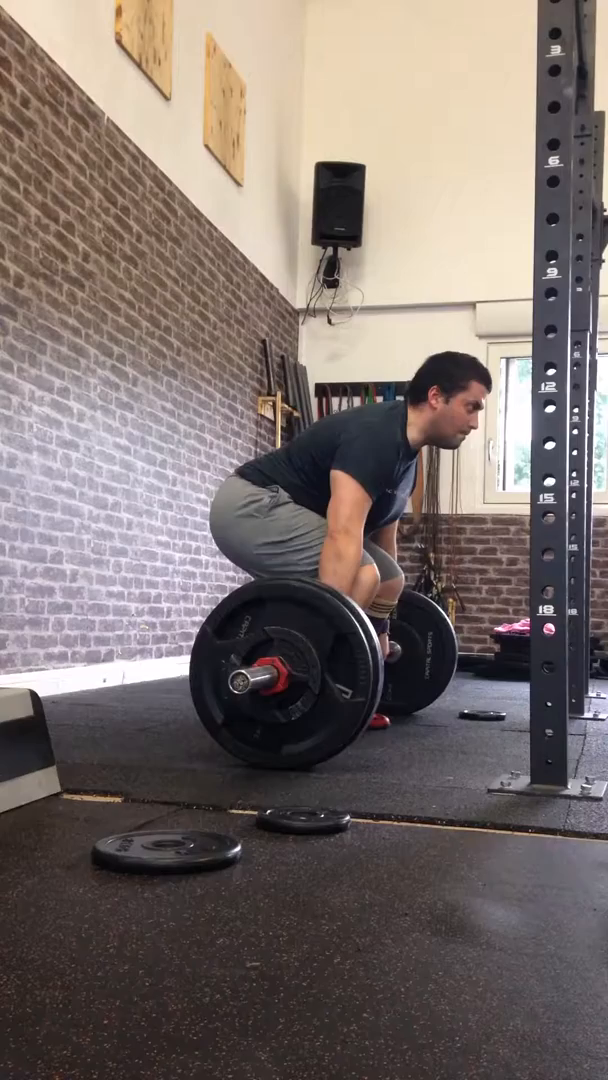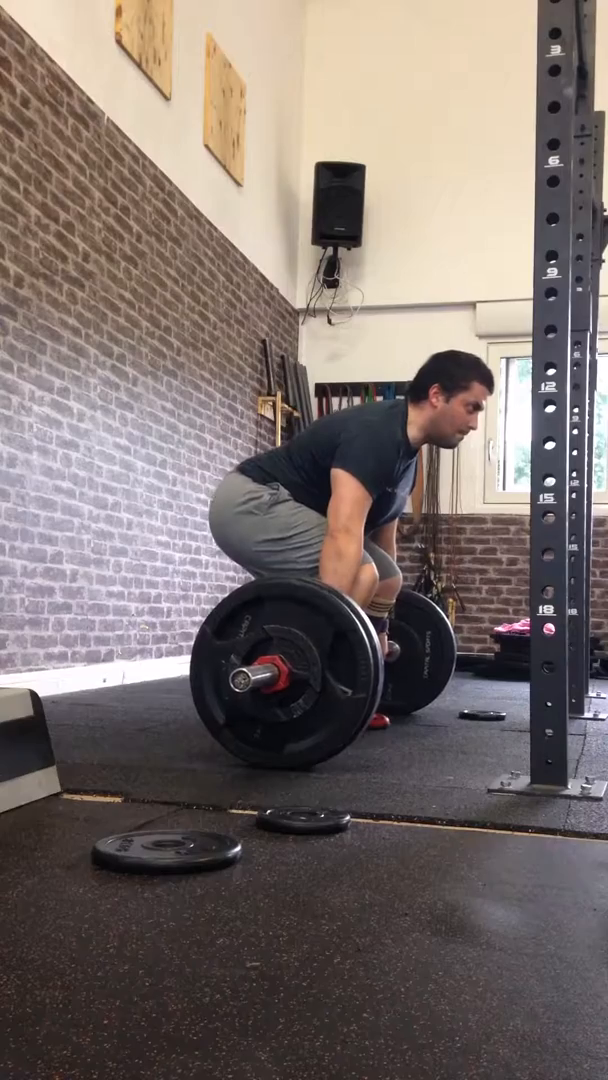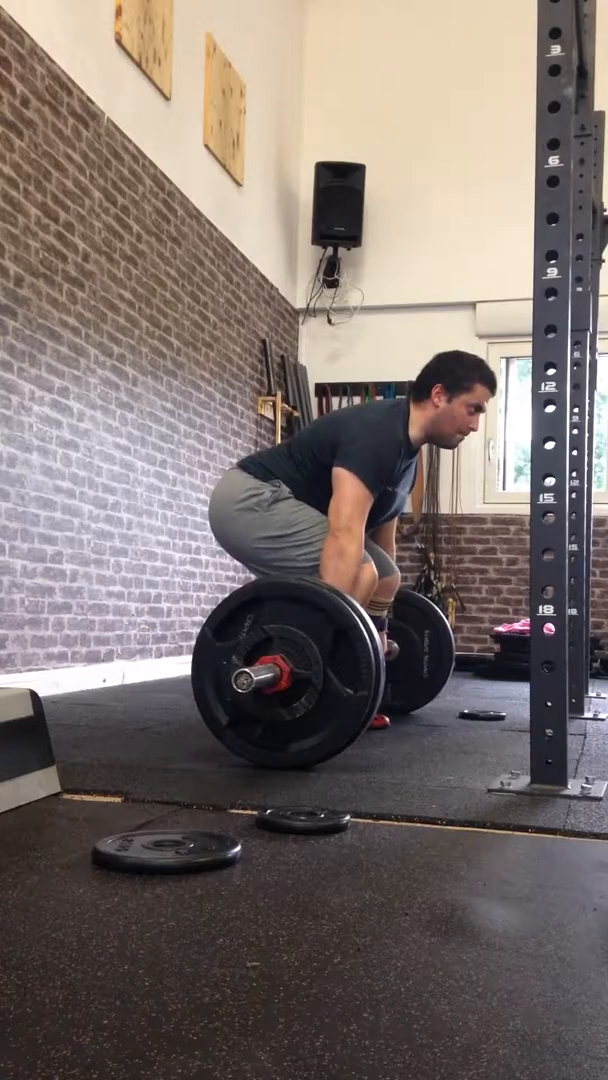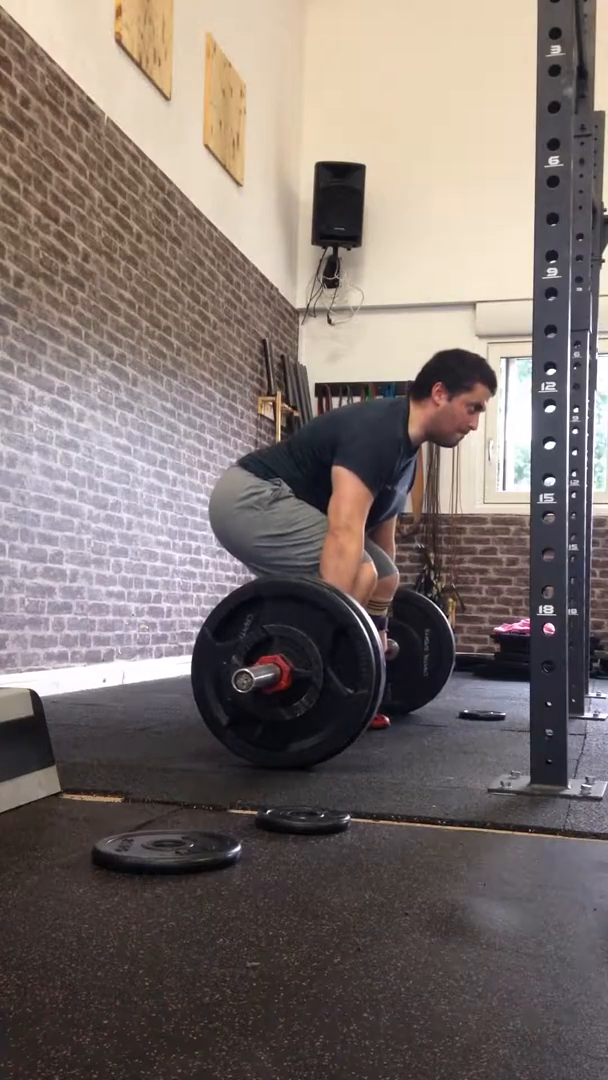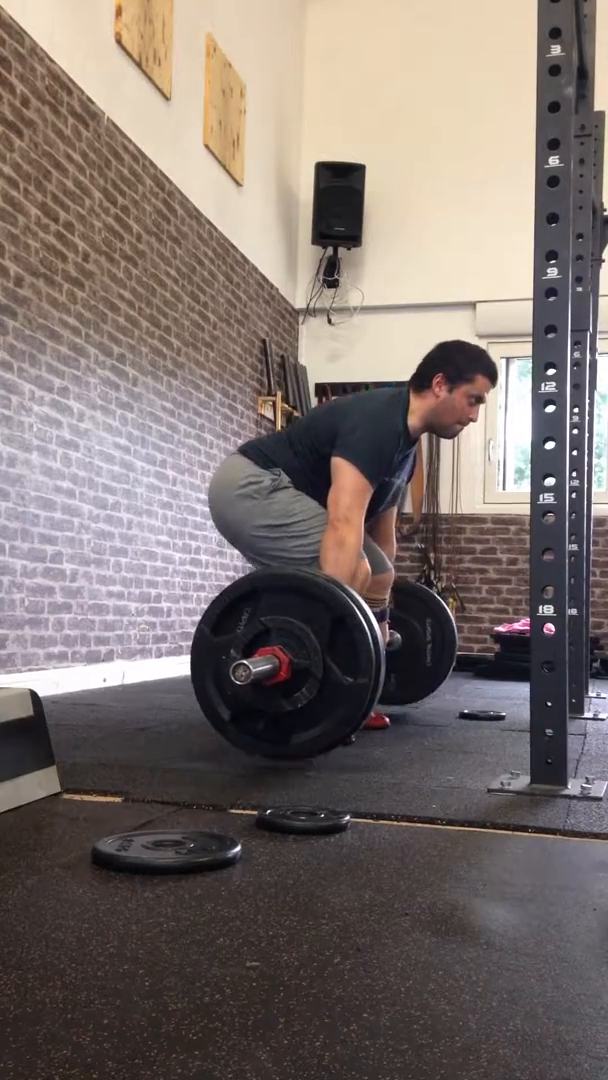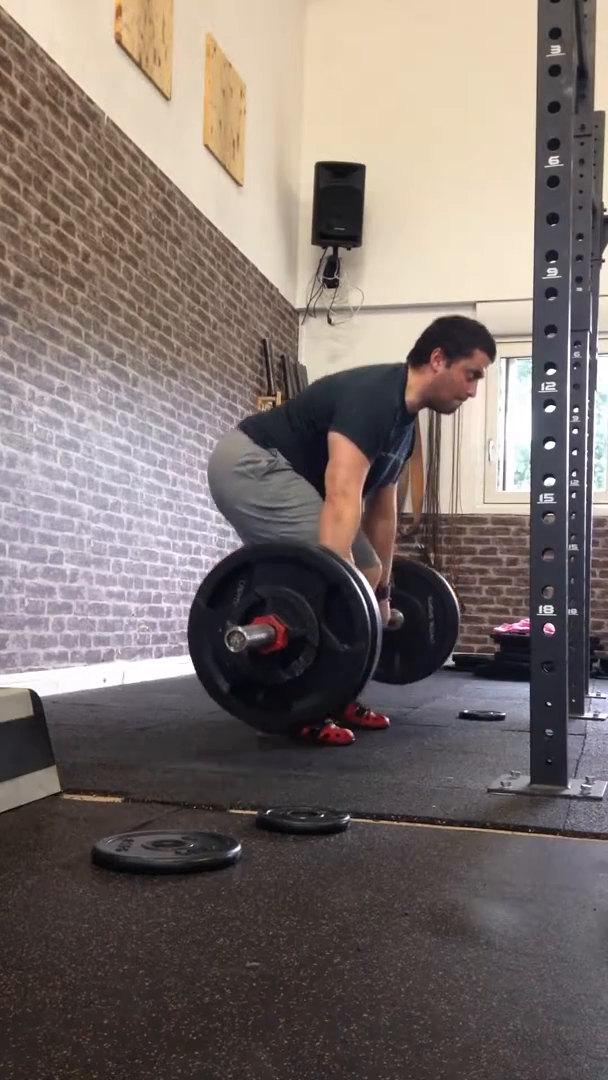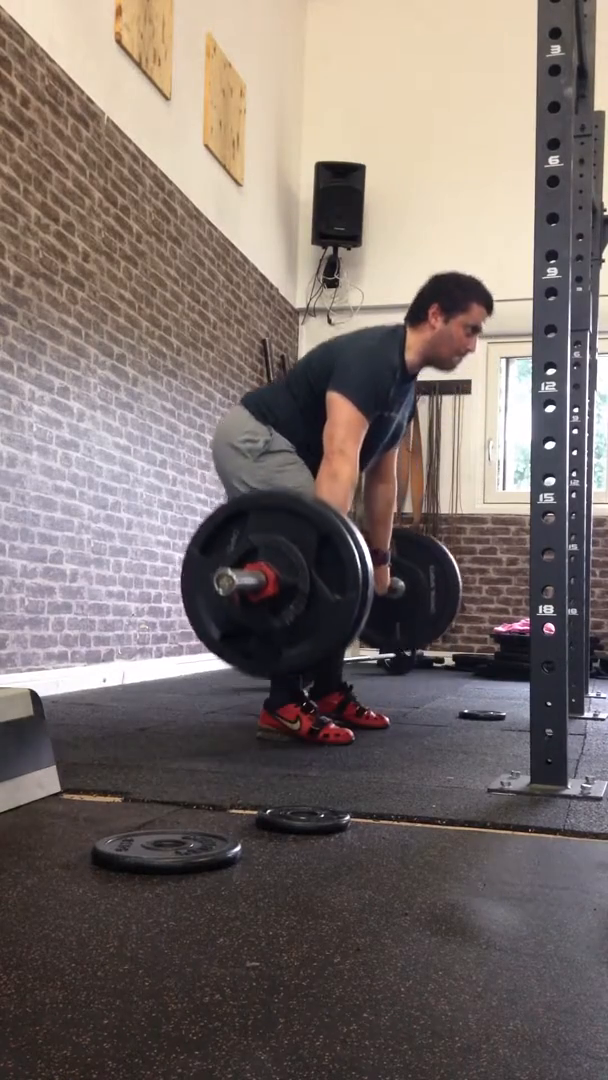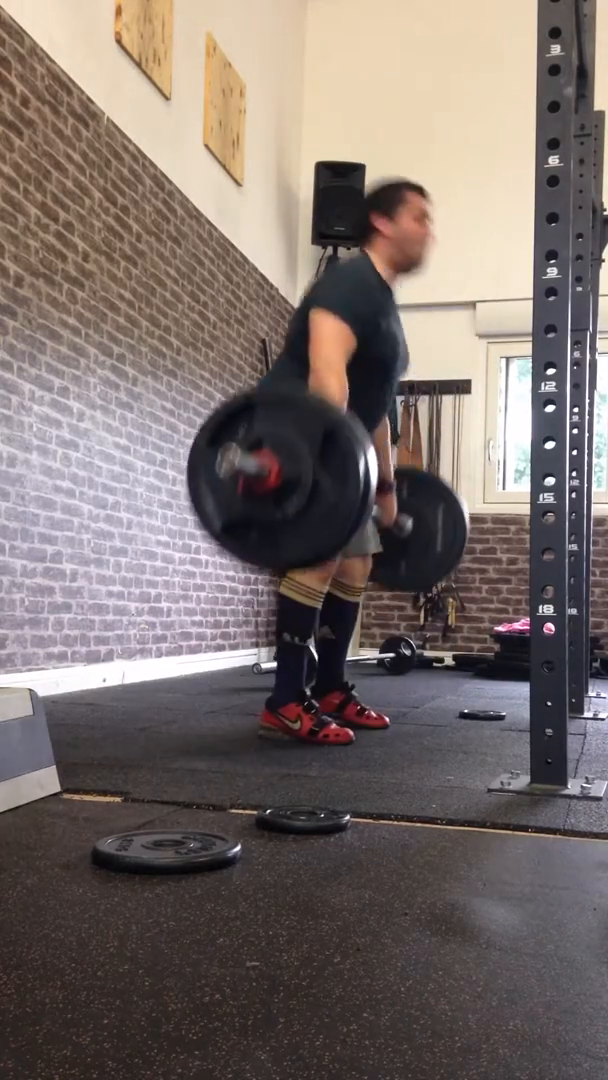
dt=0.3s
person 1, frame 1
left shoulder: (405, 452)
right shoulder: (375, 436)
left elbow: (383, 537)
right elbow: (344, 536)
left wrist: (380, 633)
left hip: (273, 511)
right hip: (249, 506)
left knee: (390, 580)
right knee: (359, 575)
person 1, frame 2
left shoulder: (404, 451)
right shoulder: (375, 434)
left elbow: (381, 536)
right elbow: (343, 535)
left wrist: (378, 632)
left hip: (273, 509)
right hip: (250, 503)
left knee: (387, 580)
right knee: (356, 575)
person 1, frame 3
left shoulder: (405, 450)
right shoulder: (377, 433)
left elbow: (381, 537)
right elbow: (344, 534)
left wrist: (379, 629)
left hip: (276, 505)
right hip: (249, 500)
left knee: (386, 578)
right knee: (358, 573)
person 1, frame 4
left shoulder: (404, 449)
right shoulder: (376, 432)
left elbow: (381, 537)
right elbow: (344, 534)
left wrist: (378, 628)
left hip: (269, 503)
right hip: (249, 498)
left knee: (384, 577)
right knee: (355, 574)
person 1, frame 5
left shoulder: (402, 440)
right shoulder: (377, 424)
left elbow: (381, 532)
right elbow: (344, 527)
left wrist: (381, 617)
left hip: (269, 490)
right hip: (249, 485)
left knee: (377, 575)
right knee: (350, 570)
person 1, frame 6
left shoulder: (403, 418)
right shoulder: (373, 399)
left elbow: (382, 511)
right elbow: (342, 501)
left wrist: (381, 593)
left hip: (275, 473)
right hip: (249, 464)
left knee: (364, 570)
person 1, frame 7
left shoulder: (404, 380)
right shoulder: (370, 360)
left elbow: (382, 475)
right elbow: (340, 459)
left wrist: (380, 558)
left hip: (287, 451)
right hip: (255, 440)
left ankle: (329, 693)
right ankle: (284, 706)
person 1, frame 8
left shoulder: (382, 301)
right shoulder: (351, 283)
left elbow: (375, 410)
right elbow: (327, 371)
left wrist: (386, 488)
left knee: (355, 560)
left ankle: (330, 691)
right ankle: (286, 703)
